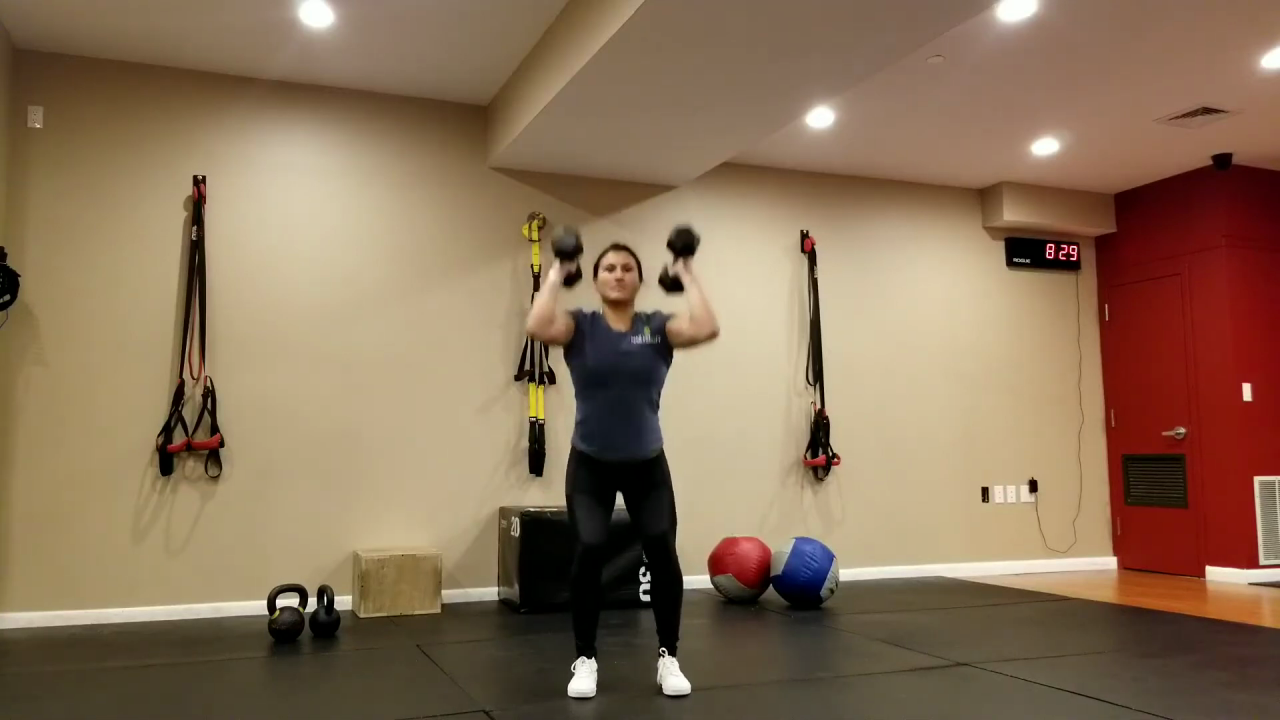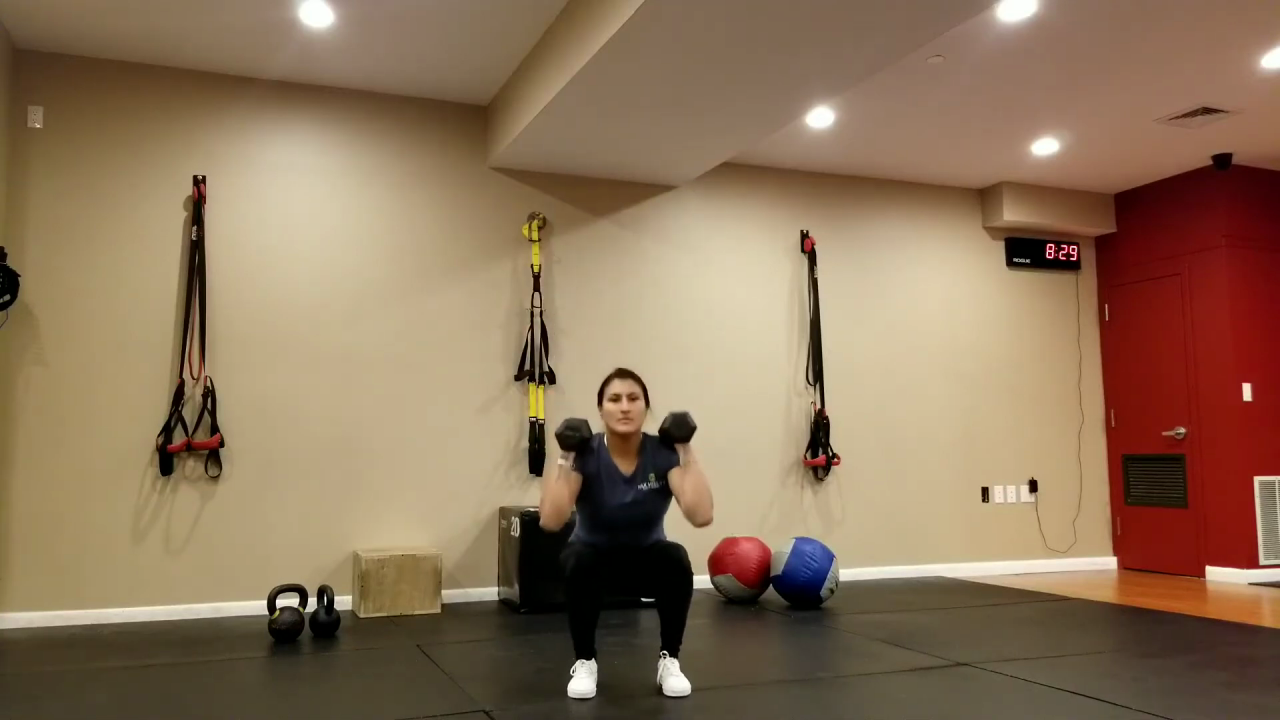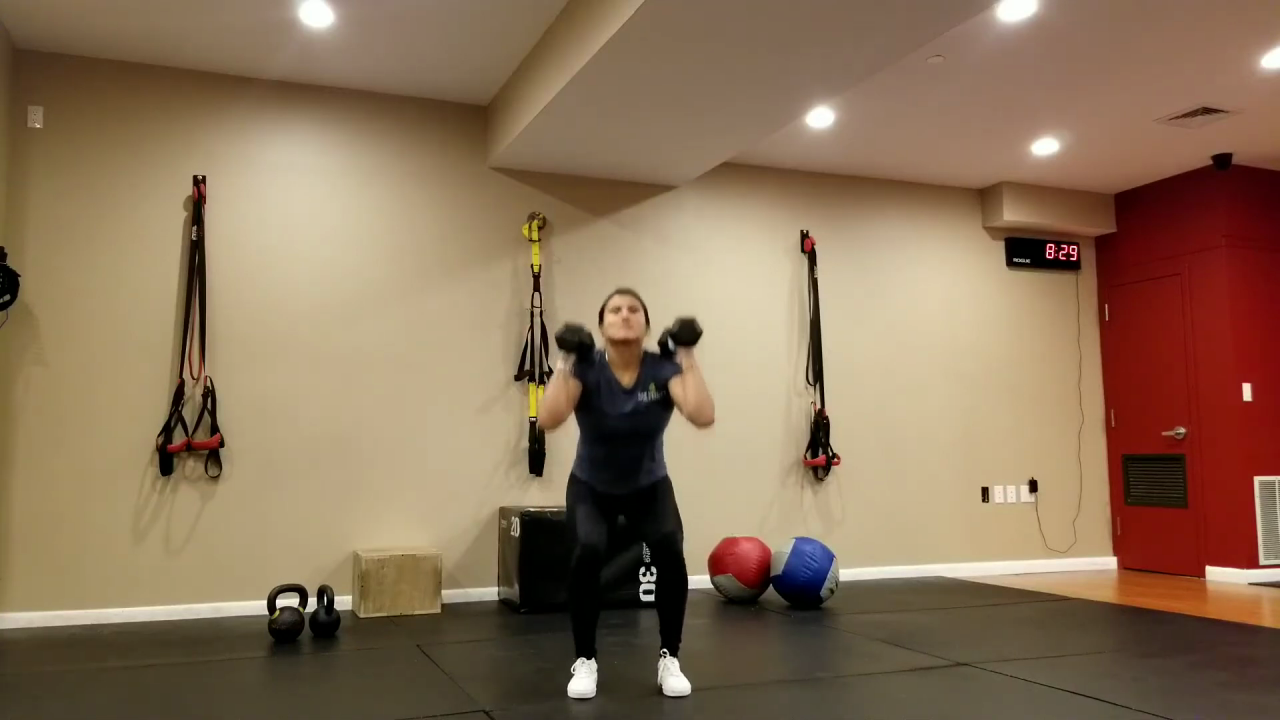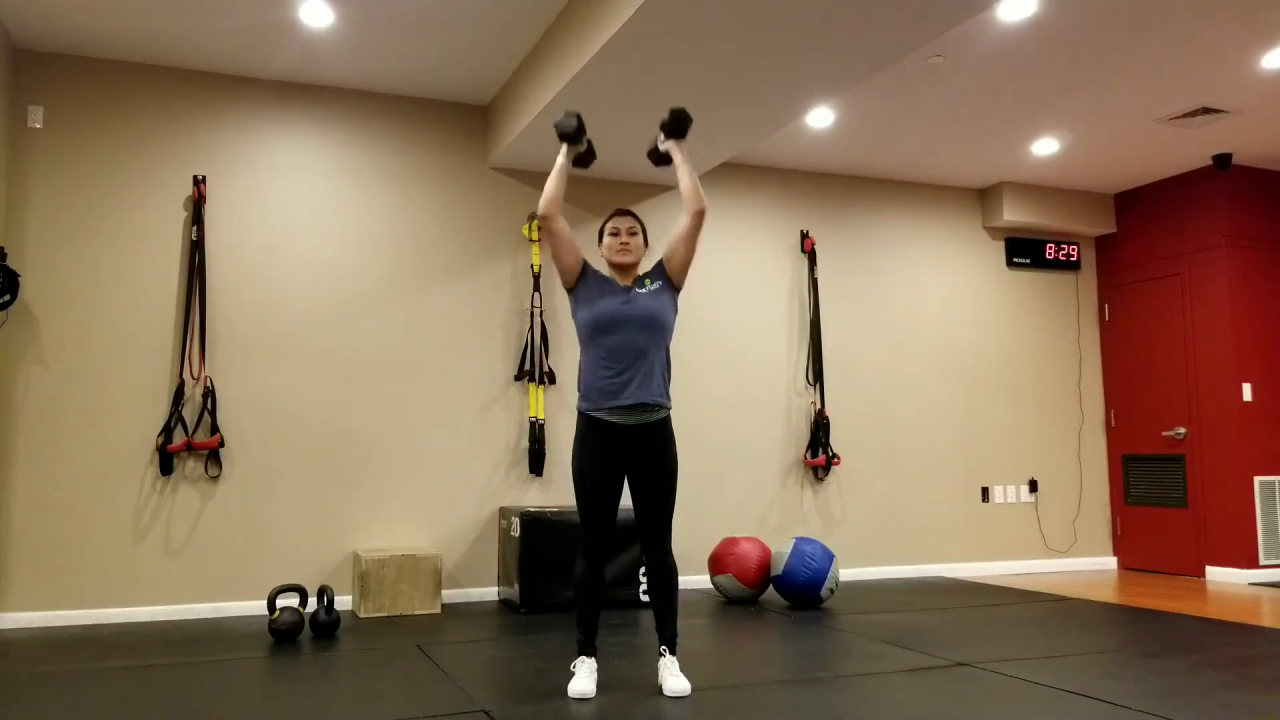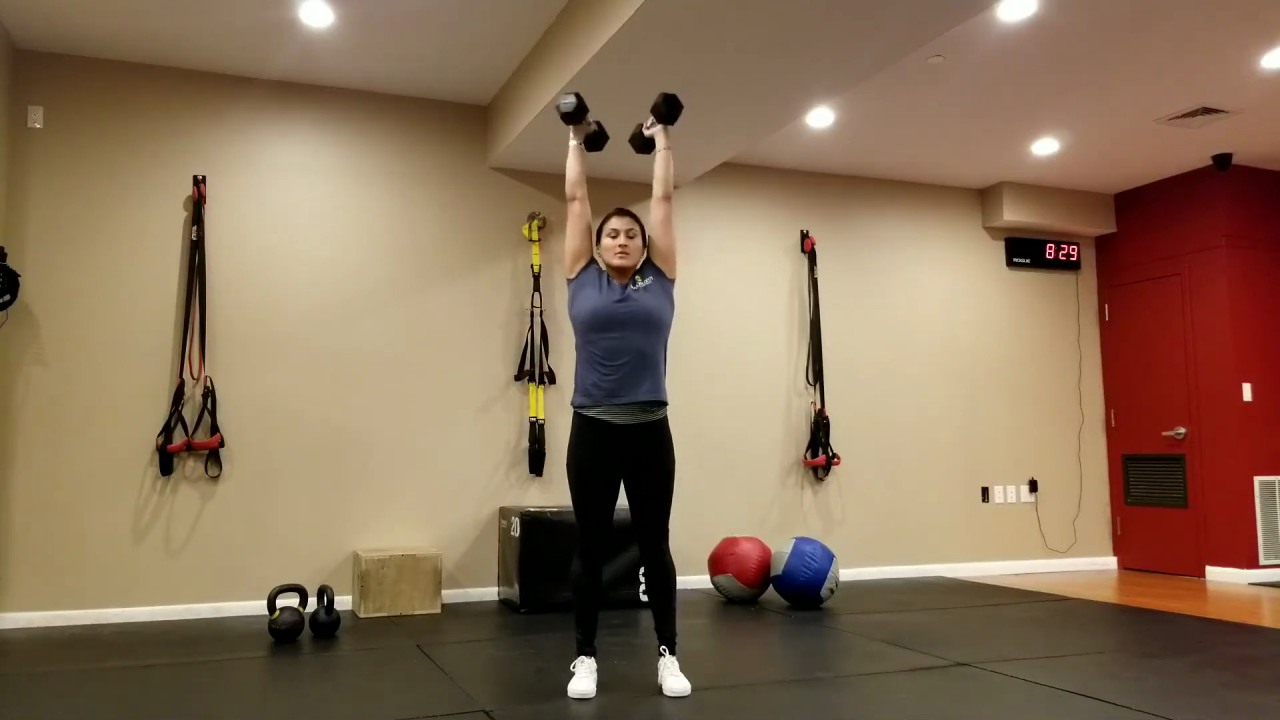
dt=0.4s
person 1, frame 1
left shoulder: (658, 328)
right shoulder: (579, 327)
left elbow: (708, 327)
right elbow: (537, 326)
left wrist: (685, 273)
right wrist: (556, 274)
left hip: (646, 462)
right hip: (591, 462)
left knee: (662, 548)
right knee: (589, 548)
left ankle: (668, 657)
right ankle: (585, 659)
person 1, frame 2
left shoulder: (664, 454)
right shoulder: (585, 456)
left elbow: (701, 515)
right elbow: (550, 519)
left wrist: (687, 454)
right wrist: (566, 459)
left hip: (645, 554)
right hip: (594, 553)
left knee: (676, 561)
right knee: (580, 562)
left ankle: (669, 660)
right ankle: (584, 662)
person 1, frame 3
left shoulder: (664, 368)
right shoulder: (587, 369)
left elbow: (704, 416)
right elbow: (547, 420)
left wrist: (687, 359)
right wrist: (566, 362)
left hip: (649, 487)
right hip: (592, 487)
left knee: (670, 552)
right knee: (588, 552)
left ankle: (669, 658)
right ankle: (585, 660)
person 1, frame 4
left shoulder: (663, 283)
right shoulder: (585, 285)
left elbow: (696, 210)
right elbow: (547, 214)
left wrist: (678, 155)
right wrist: (565, 156)
left hip: (653, 429)
right hip: (598, 428)
left knee: (657, 544)
right knee: (593, 546)
left ankle: (668, 656)
right ankle: (585, 658)
person 1, frame 5
left shoulder: (658, 280)
right shoulder: (583, 280)
left elbow: (663, 198)
right elbow: (575, 198)
left wrist: (660, 139)
right wrist: (576, 141)
left hip: (649, 431)
right hip: (593, 430)
left knee: (654, 546)
right knee: (590, 548)
left ankle: (668, 656)
right ankle: (585, 658)
